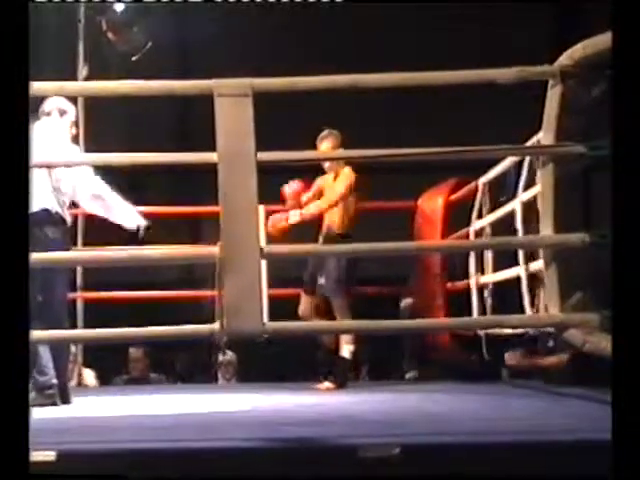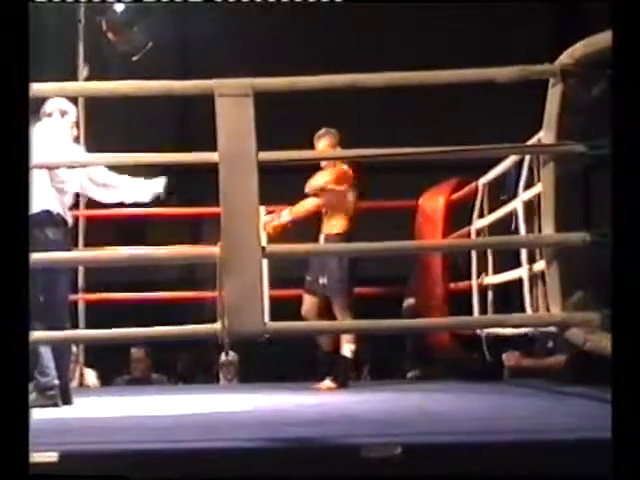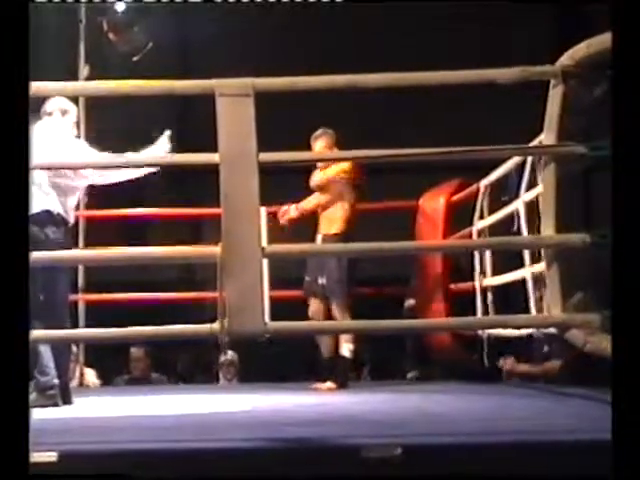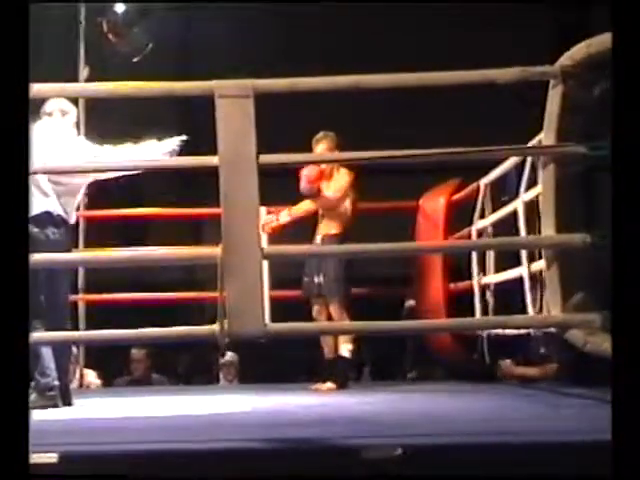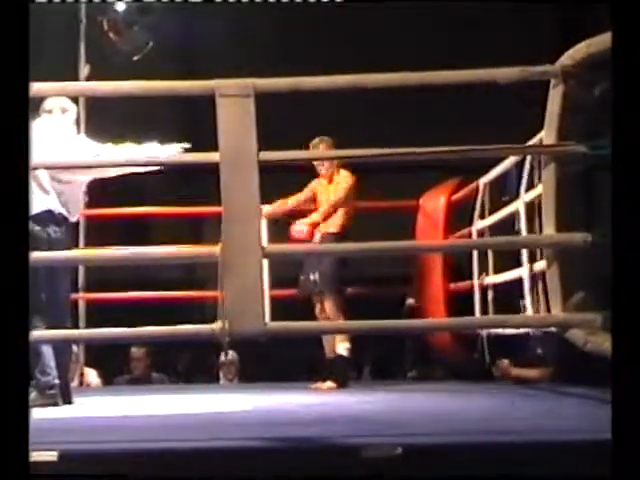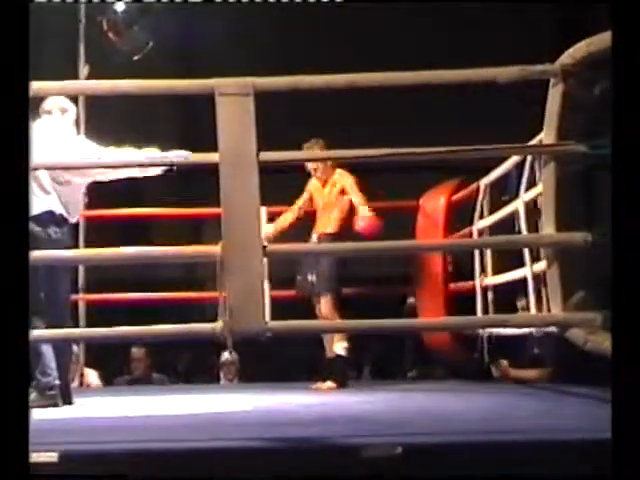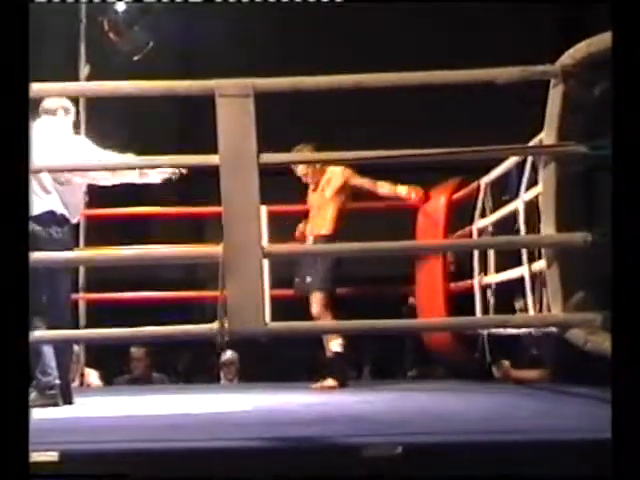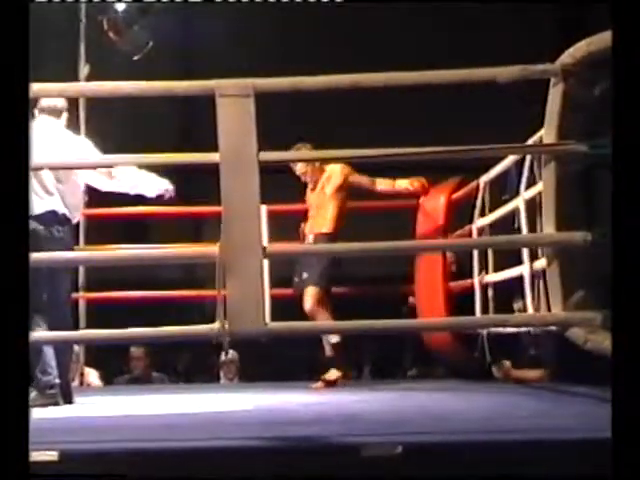
dt=0.1s
person 1, frame 1
left shoulder: (32, 143)
right shoulder: (60, 146)
right elbow: (90, 189)
right wrist: (129, 214)
left hip: (36, 227)
right hip: (48, 228)
left knee: (36, 309)
right knee: (54, 310)
left ankle: (44, 384)
right ankle: (58, 385)
person 1, frame 2
right shoulder: (61, 146)
right elbow: (98, 180)
right wrist: (145, 187)
left hip: (37, 228)
right hip: (49, 228)
left knee: (37, 311)
right knee: (55, 311)
left ankle: (46, 385)
right ankle: (58, 385)
person 1, frame 3
left shoulder: (32, 141)
right shoulder: (63, 144)
right elbow: (107, 166)
right wrist: (152, 155)
left hip: (35, 227)
right hip: (51, 229)
left knee: (37, 310)
right knee: (56, 310)
left ankle: (46, 385)
right ankle: (59, 385)
person 1, frame 4
left shoulder: (34, 141)
right shoulder: (65, 143)
right elbow: (113, 158)
right wrist: (160, 149)
left hip: (35, 228)
right hip: (51, 229)
left knee: (37, 311)
right knee: (56, 311)
left ankle: (47, 386)
right ankle: (59, 387)
person 1, frame 5
right shoulder: (65, 141)
right elbow: (111, 157)
right wrist: (162, 152)
left hip: (34, 227)
right hip: (52, 228)
left knee: (37, 309)
right knee: (57, 309)
left ankle: (47, 385)
right ankle: (60, 385)
person 1, frame 6
left shoulder: (32, 139)
right shoulder: (65, 142)
right elbow: (111, 161)
left hip: (34, 228)
right hip: (53, 228)
left knee: (37, 310)
right knee: (58, 310)
left ankle: (47, 385)
right ankle: (60, 386)
person 1, frame 7
left shoulder: (33, 138)
right shoulder: (68, 142)
right elbow: (112, 165)
right wrist: (160, 168)
left hip: (34, 227)
right hip: (54, 229)
left knee: (37, 309)
right knee: (58, 309)
left ankle: (47, 385)
right ankle: (61, 385)
person 1, frame 8
left shoulder: (33, 138)
right shoulder: (68, 142)
right elbow: (111, 172)
right wrist: (153, 183)
left hip: (35, 226)
right hip: (55, 228)
left knee: (38, 309)
right knee: (58, 309)
left ankle: (47, 384)
right ankle: (61, 385)
person 2, frame 1
left shoulder: (348, 177)
right shoulder: (324, 179)
left elbow: (328, 203)
right elbow: (309, 200)
left wrist: (297, 215)
right wrist: (295, 201)
left hip: (339, 245)
right hip: (322, 244)
left knee: (341, 312)
right knee: (306, 310)
left ankle: (340, 374)
right ankle: (332, 357)
person 2, frame 2
left shoulder: (345, 173)
right shoulder: (325, 176)
left elbow: (316, 193)
right elbow: (312, 194)
left wrist: (285, 215)
left hip: (339, 245)
right hip: (322, 244)
left knee: (341, 310)
right knee: (309, 311)
left ankle: (341, 373)
right ankle: (330, 359)
person 2, frame 3
left shoulder: (345, 171)
right shoulder: (327, 173)
left elbow: (319, 189)
left hip: (337, 244)
right hip: (319, 244)
left knee: (339, 311)
right knee: (315, 313)
left ankle: (341, 373)
right ankle: (329, 370)
person 2, frame 4
left shoulder: (345, 176)
right shoulder: (321, 177)
left elbow: (323, 201)
right elbow: (313, 201)
left wrist: (293, 207)
left hip: (335, 244)
right hip: (317, 245)
left knee: (337, 311)
right knee: (319, 313)
left ankle: (341, 375)
right ankle: (330, 371)
person 2, frame 5
left shoulder: (346, 179)
right shoulder: (317, 183)
left elbow: (333, 205)
right elbow: (296, 200)
left wrist: (309, 220)
right wrist: (268, 210)
left hip: (333, 244)
right hip: (314, 245)
left knee: (332, 310)
right knee: (320, 311)
left ankle: (340, 374)
right ankle: (330, 368)
person 2, frame 6
left shoulder: (344, 178)
right shoulder: (313, 184)
left elbow: (357, 198)
right elbow: (297, 210)
left wrist: (364, 212)
right wrist: (274, 228)
left hip: (332, 244)
right hip: (313, 245)
left knee: (329, 310)
right knee: (321, 313)
left ankle: (339, 373)
right ankle: (331, 371)
person 2, frame 7
left shoulder: (339, 175)
right shoulder: (312, 186)
left elbow: (375, 186)
left wrist: (404, 191)
right wrist: (305, 227)
left hip: (325, 246)
right hip: (309, 247)
left knee: (319, 309)
right knee: (319, 312)
left ankle: (338, 373)
right ankle: (332, 369)
person 2, frame 8
left shoulder: (338, 172)
right shoulder: (310, 185)
left elbow: (373, 183)
left wrist: (404, 184)
left hip: (325, 244)
right hip: (309, 245)
left knee: (311, 306)
right knee: (318, 307)
left ankle: (338, 363)
right ankle: (331, 364)
